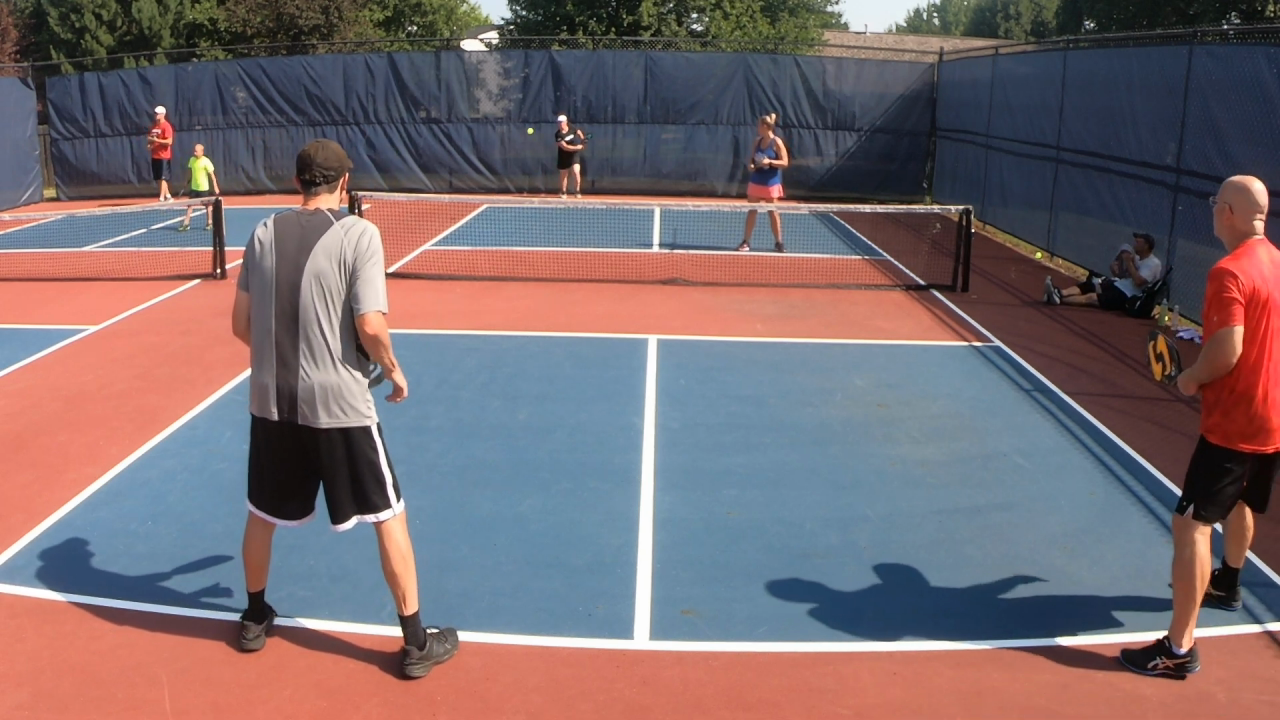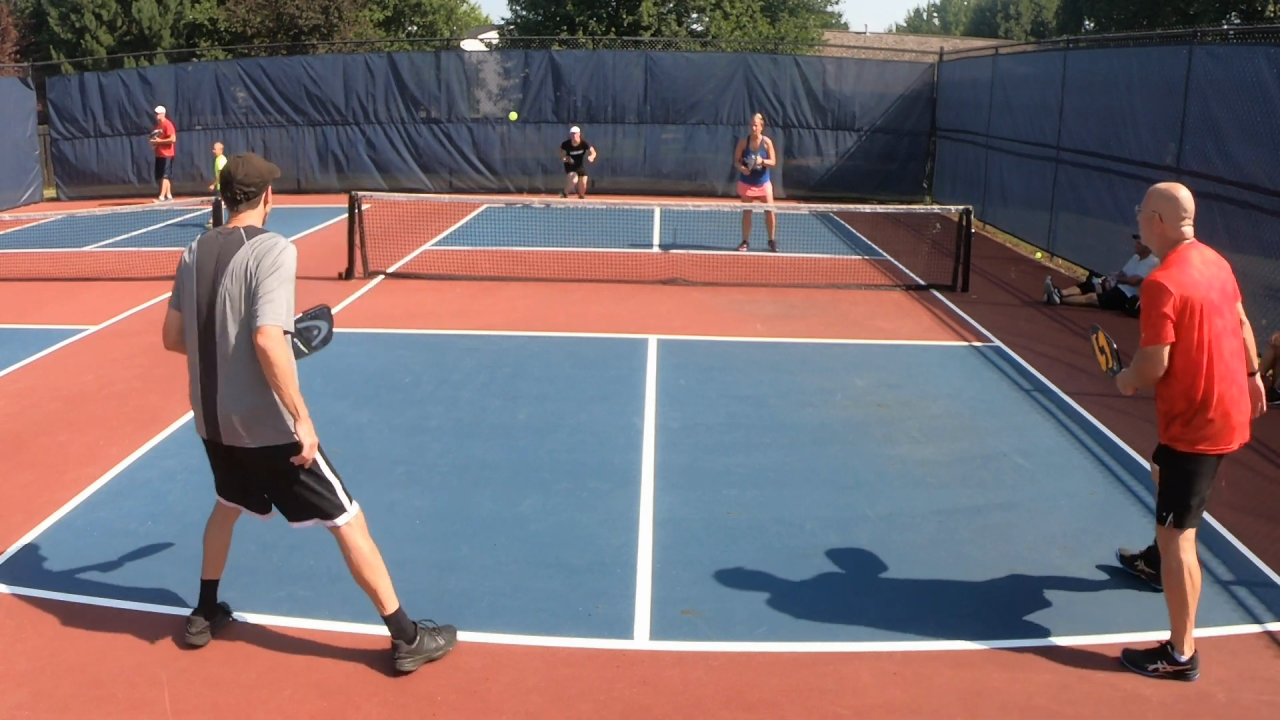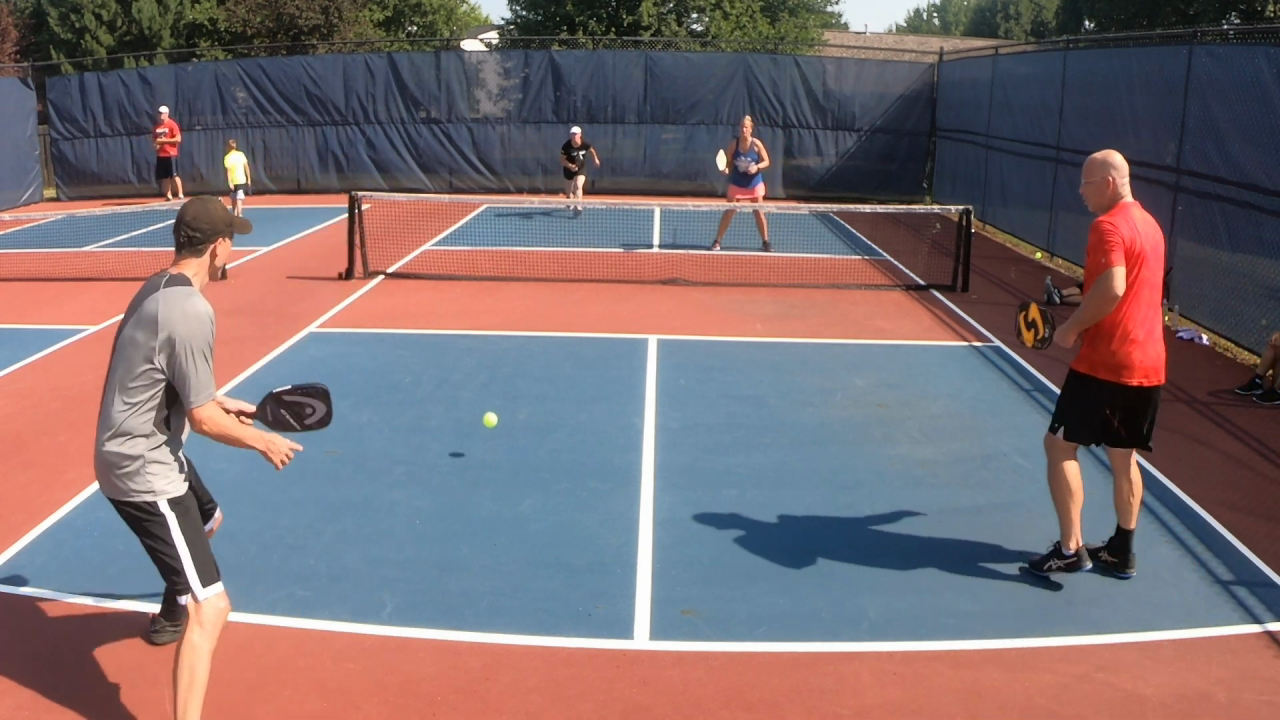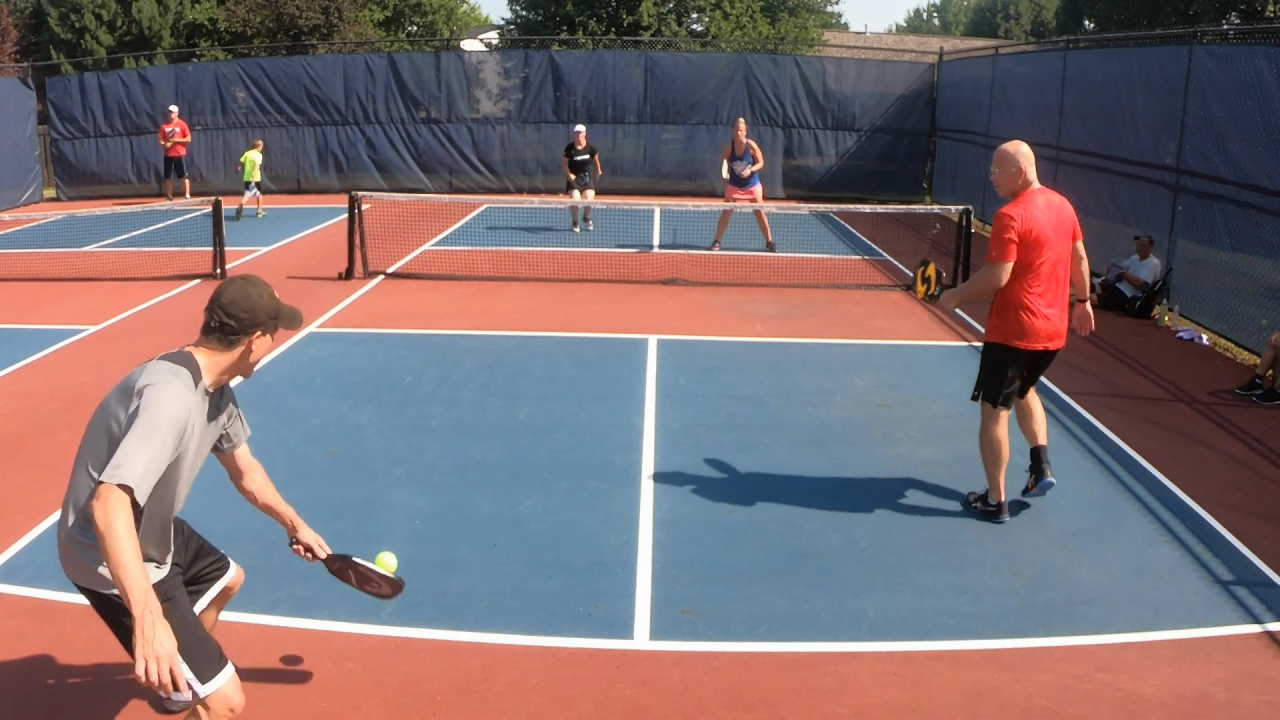
dt=0.5s
person 1, frame 1
left shoulder: (264, 233)
right shoulder: (359, 234)
left elbow: (241, 324)
right elbow: (370, 327)
right wrist: (393, 371)
left hip: (271, 401)
right hip: (339, 403)
left knee: (262, 513)
right knee: (390, 517)
left ankle: (254, 617)
right ankle: (415, 641)
person 1, frame 2
left shoulder: (195, 253)
right shoulder: (274, 251)
left elbow: (173, 337)
right elbow: (268, 340)
right wrist: (302, 418)
left hip: (212, 417)
right hip: (265, 421)
left knee: (229, 504)
right knee: (348, 520)
left ankle: (205, 614)
right ankle: (406, 637)
person 1, frame 3
left shoulder: (160, 289)
right shoulder: (191, 313)
right elbow: (203, 419)
left wrist: (229, 404)
right wrist: (264, 443)
left hip: (140, 455)
right hip: (142, 472)
left knee: (203, 522)
right knee: (210, 613)
left ankle: (178, 607)
person 1, frame 4
left shoulder: (215, 387)
right shoulder: (169, 396)
left elbow: (244, 469)
right elbow: (107, 504)
left wrist: (295, 523)
right wrist: (147, 618)
left hip: (151, 538)
right hip: (114, 559)
left knee: (229, 582)
left ankle: (181, 681)
person 2, frame 1
left shoulder: (1230, 271)
left elbow: (1225, 352)
left wrist: (1191, 378)
left hip: (1233, 424)
left knee: (1191, 526)
right knee: (1238, 503)
left ankle: (1179, 648)
right ankle: (1227, 583)
person 2, frame 2
left shoulder: (1162, 281)
right shoulder: (1214, 262)
left elbow: (1154, 364)
right elbow: (1239, 323)
left wrist: (1127, 379)
right wrist: (1252, 376)
left hip: (1196, 423)
right hip: (1228, 409)
left knee: (1174, 533)
right knee: (1163, 472)
left ankle: (1181, 653)
right ankle: (1155, 563)
person 2, frame 3
left shoulder: (1108, 225)
right shoulder: (1149, 224)
left elbow: (1113, 288)
left wrist: (1073, 327)
left hip: (1104, 363)
right hip: (1149, 364)
left knee: (1059, 446)
right knee: (1123, 455)
left ankle: (1070, 548)
right ankle: (1122, 548)
person 2, frame 4
left shoulder: (1011, 215)
right shoulder: (1063, 206)
left elbow: (996, 277)
right elbow: (1079, 260)
left wrist: (956, 295)
right wrist: (1082, 302)
left hip: (1013, 330)
right hip: (1053, 328)
left knee: (994, 414)
right knee: (1023, 393)
left ankle: (995, 499)
right ankle: (1040, 468)
